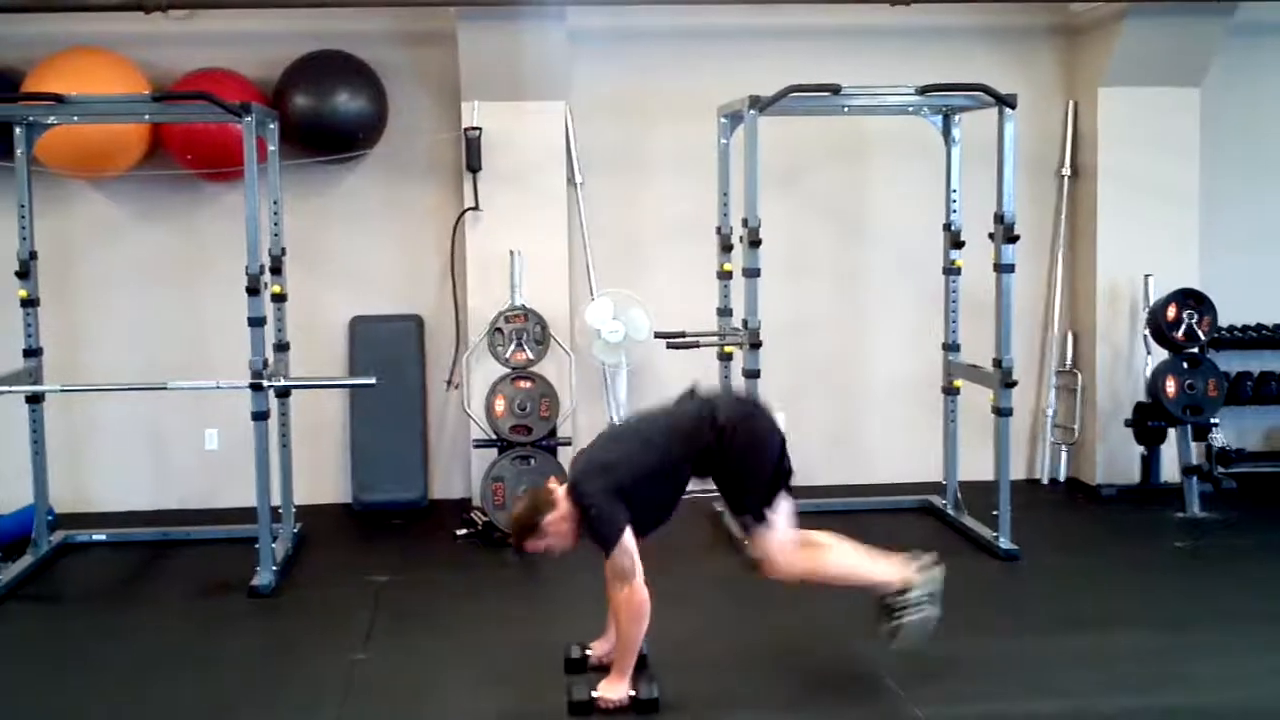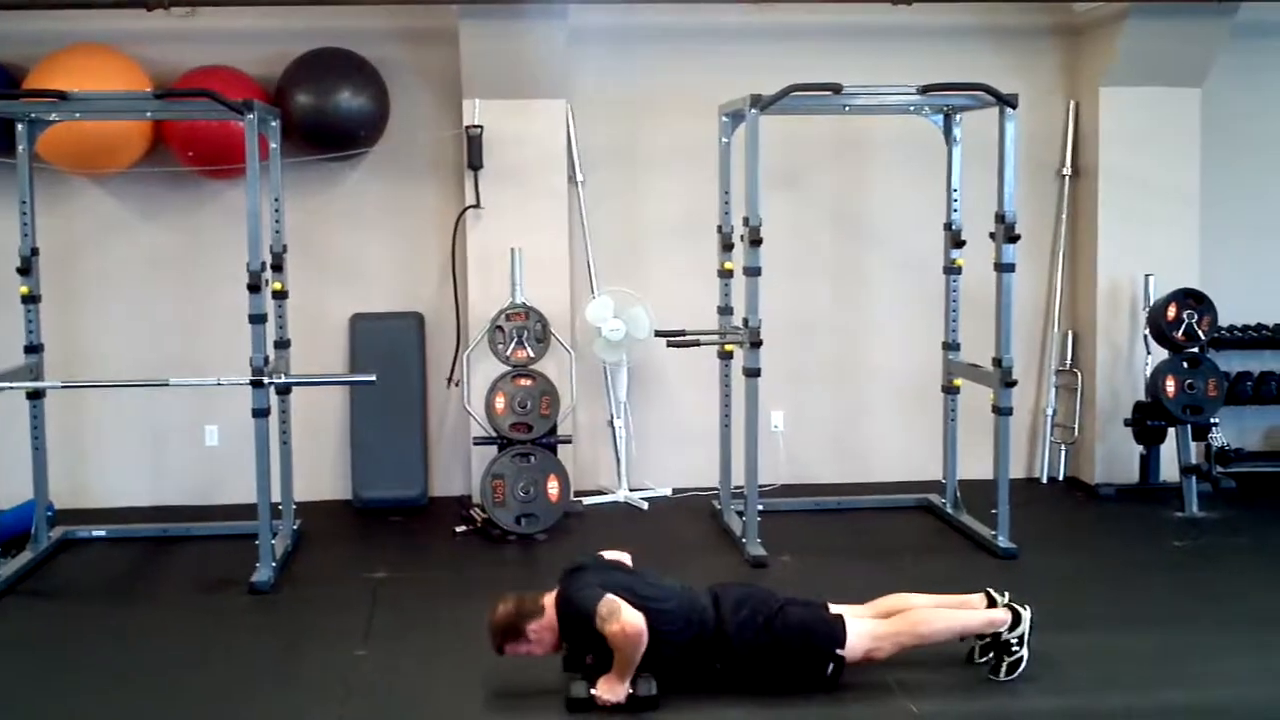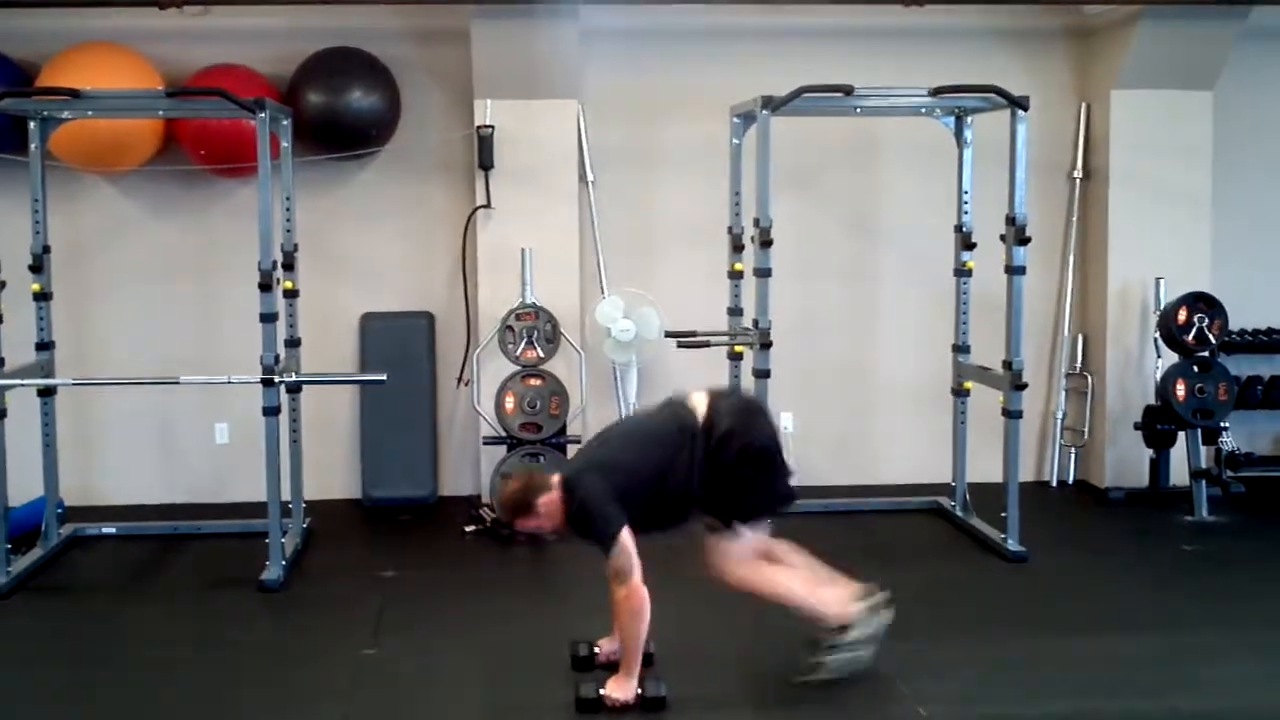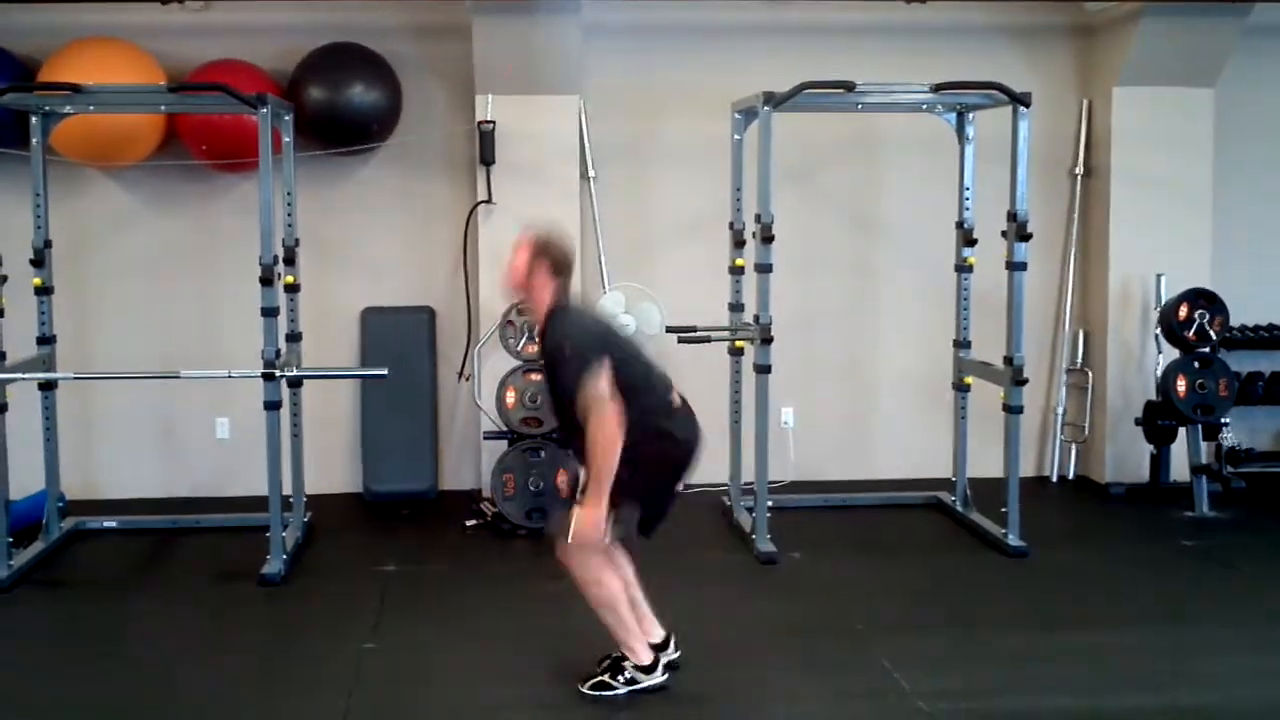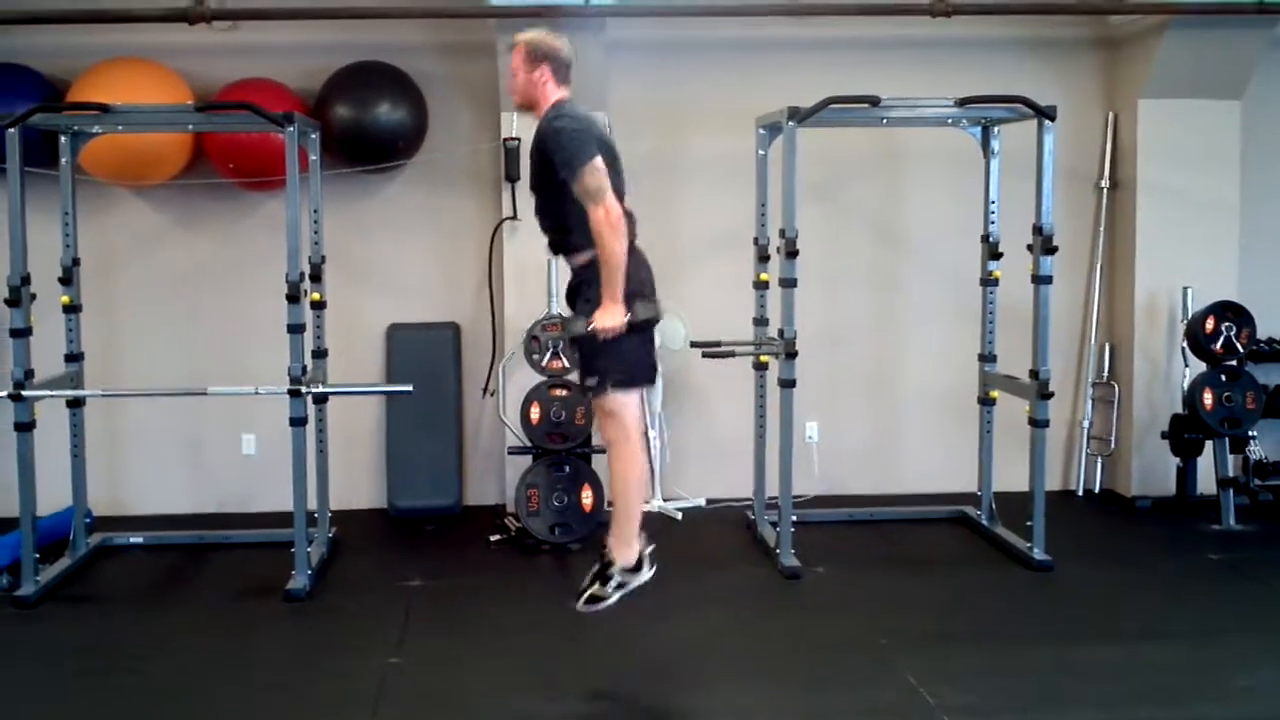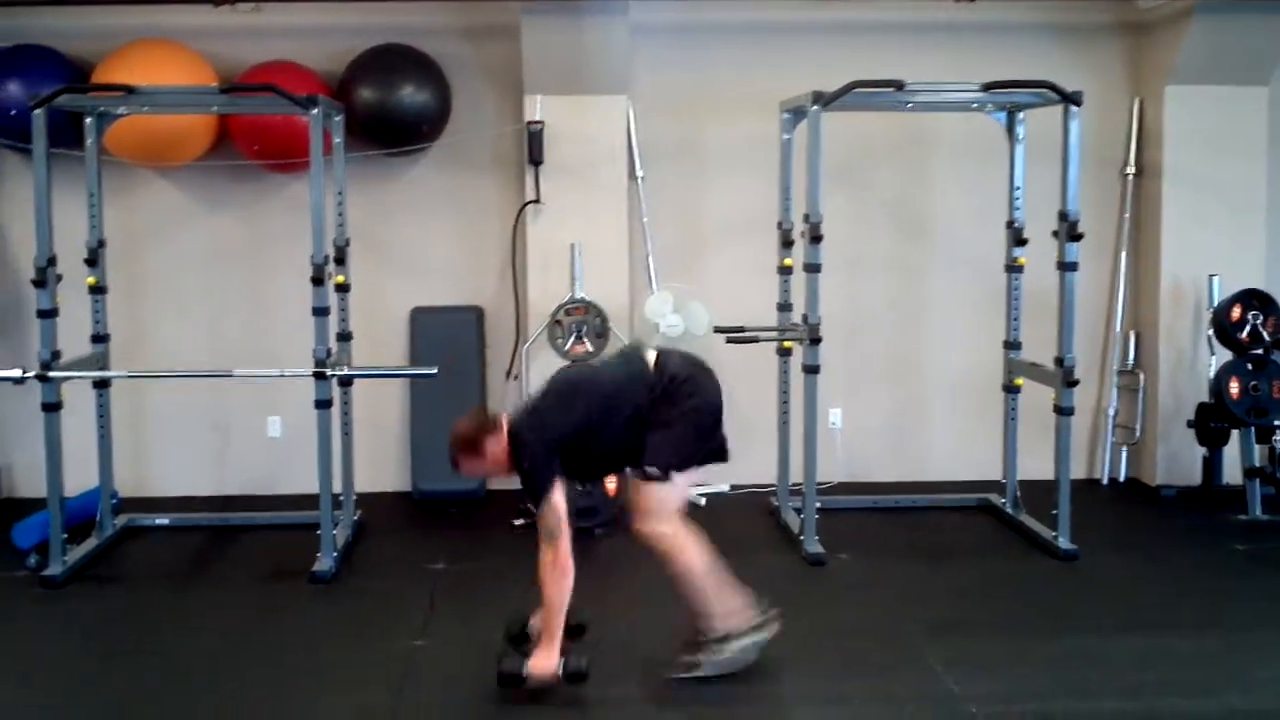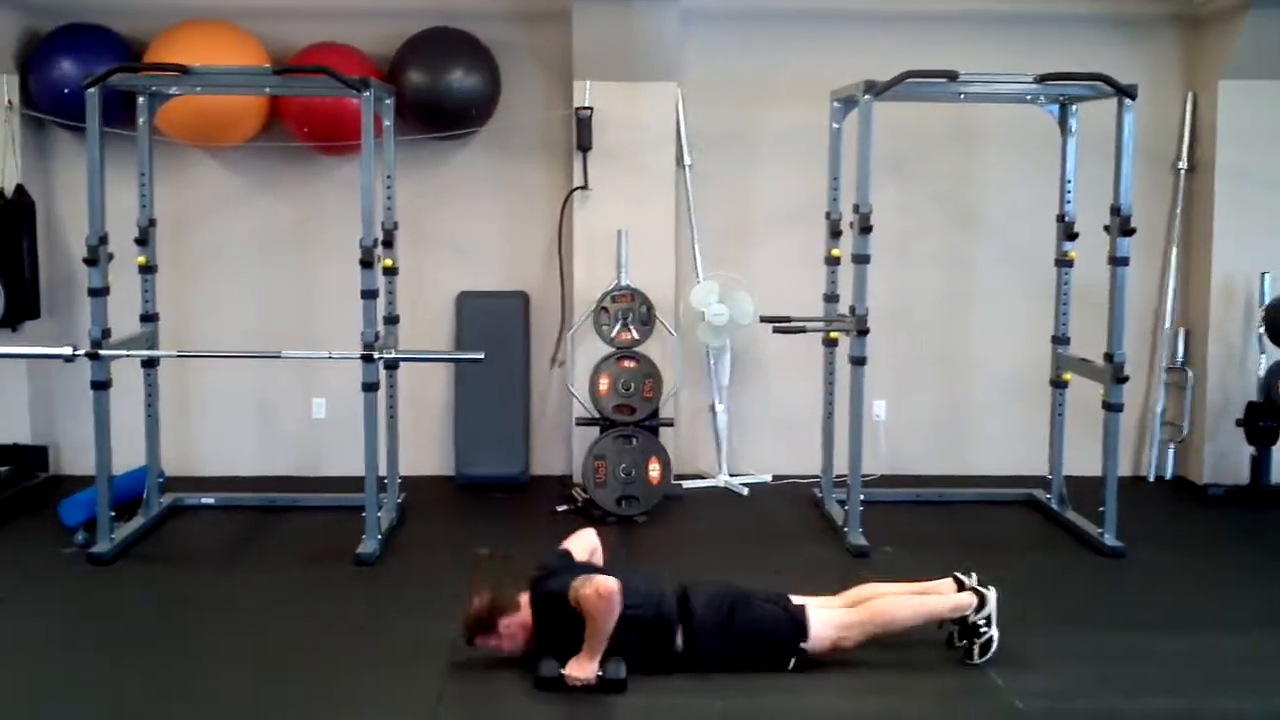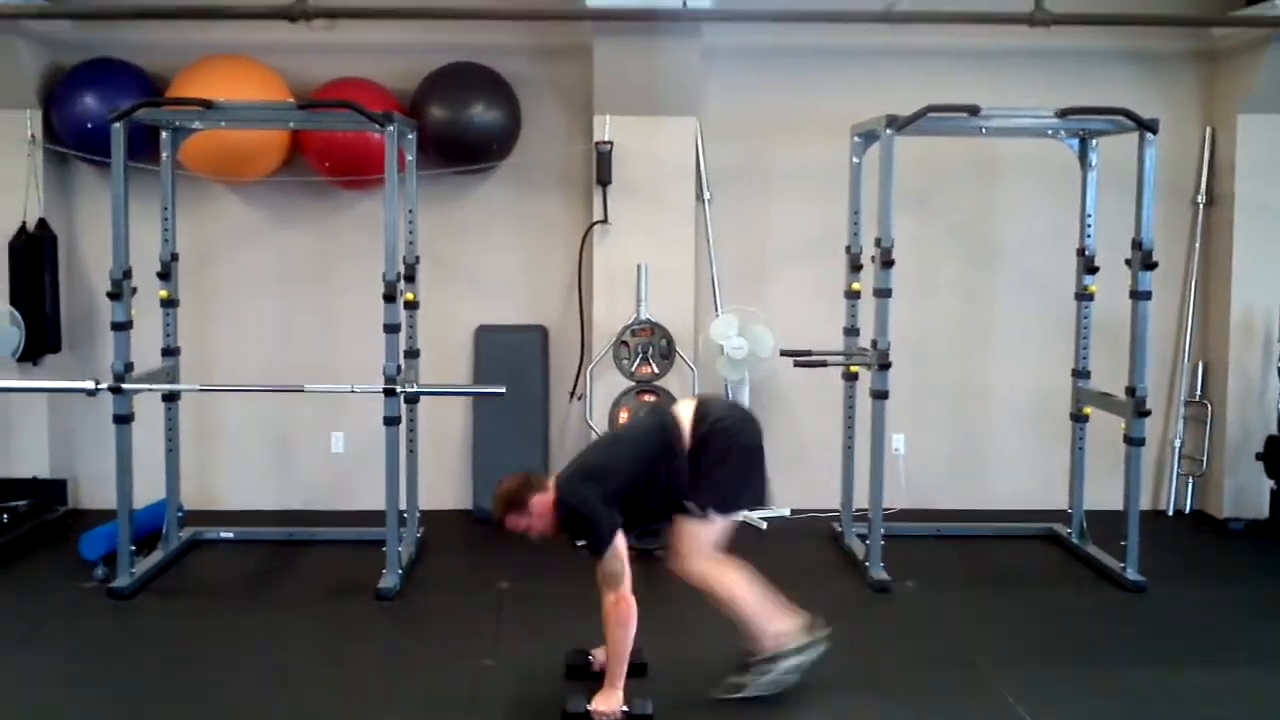
dt=0.5s
person 1, frame 1
left shoulder: (593, 504)
right shoulder: (585, 482)
left elbow: (632, 590)
right elbow: (622, 566)
left wrist: (620, 678)
right wrist: (612, 638)
left hip: (732, 434)
right hip: (727, 425)
left knee: (777, 558)
right knee: (779, 541)
left ankle: (906, 582)
right ankle: (902, 568)
person 1, frame 2
left shoulder: (575, 602)
right shoulder: (580, 576)
left elbow: (631, 627)
right elbow: (624, 558)
left wrist: (618, 678)
right wrist: (607, 641)
left hip: (738, 634)
right hip: (727, 608)
left knee: (877, 639)
right knee: (864, 617)
left ankle: (1003, 620)
right ankle: (987, 604)
person 1, frame 3
left shoulder: (588, 500)
right shoulder: (575, 480)
left elbow: (631, 588)
left wrist: (628, 676)
right wrist: (622, 637)
left hip: (733, 435)
right hip: (725, 419)
left knee: (729, 563)
right knee: (749, 546)
left ankle: (845, 617)
right ankle: (851, 599)
person 1, frame 4
left shoulder: (568, 334)
right shoulder: (563, 326)
left elbow: (604, 419)
left wrist: (595, 506)
right wrist: (593, 491)
left hip: (660, 442)
right hip: (657, 436)
left knee: (576, 545)
right knee: (599, 542)
left ankle: (641, 660)
right ankle: (653, 639)
person 1, frame 5
left shoulder: (561, 127)
right shoulder: (569, 125)
left elbow: (606, 211)
left wrist: (612, 301)
left hip: (605, 284)
right hip: (605, 283)
left knee: (619, 420)
right knee: (619, 419)
left ankle: (626, 557)
right ankle: (630, 544)
person 1, frame 6
left shoulder: (530, 444)
right shoulder: (528, 434)
left elbow: (558, 548)
right elbow: (554, 534)
left wrist: (549, 643)
right wrist: (552, 611)
left hip: (679, 391)
left knee: (651, 522)
right knee: (657, 515)
left ankle: (731, 627)
right ankle: (735, 615)
person 1, frame 7
left shoulder: (550, 598)
right shoulder: (548, 579)
left elbow: (604, 591)
right elbow: (588, 536)
left wrist: (588, 657)
left hip: (706, 632)
right hip: (697, 607)
left knee: (844, 630)
right knee: (836, 606)
left ankle: (968, 604)
right ankle: (955, 588)
person 1, frame 8
left shoulder: (584, 504)
right shoulder: (579, 487)
left elbow: (618, 595)
right elbow: (614, 581)
left wrist: (613, 688)
right wrist: (616, 647)
left hip: (716, 435)
right hip: (703, 430)
left knee: (692, 563)
right knee: (689, 558)
left ankle: (788, 640)
right ankle: (781, 634)
